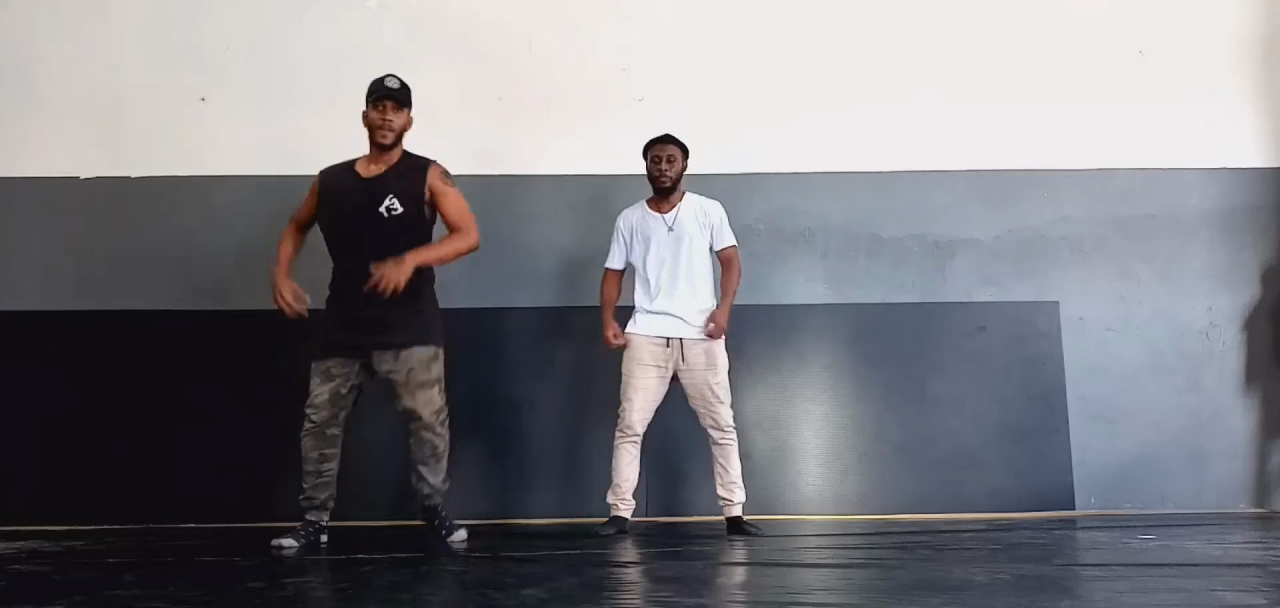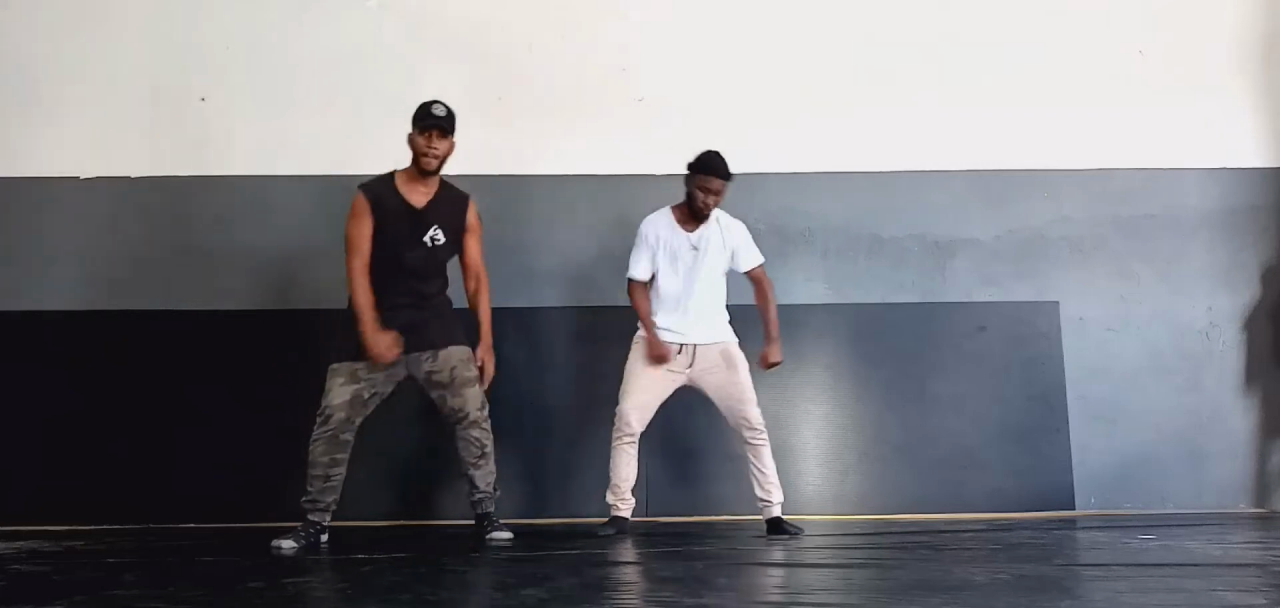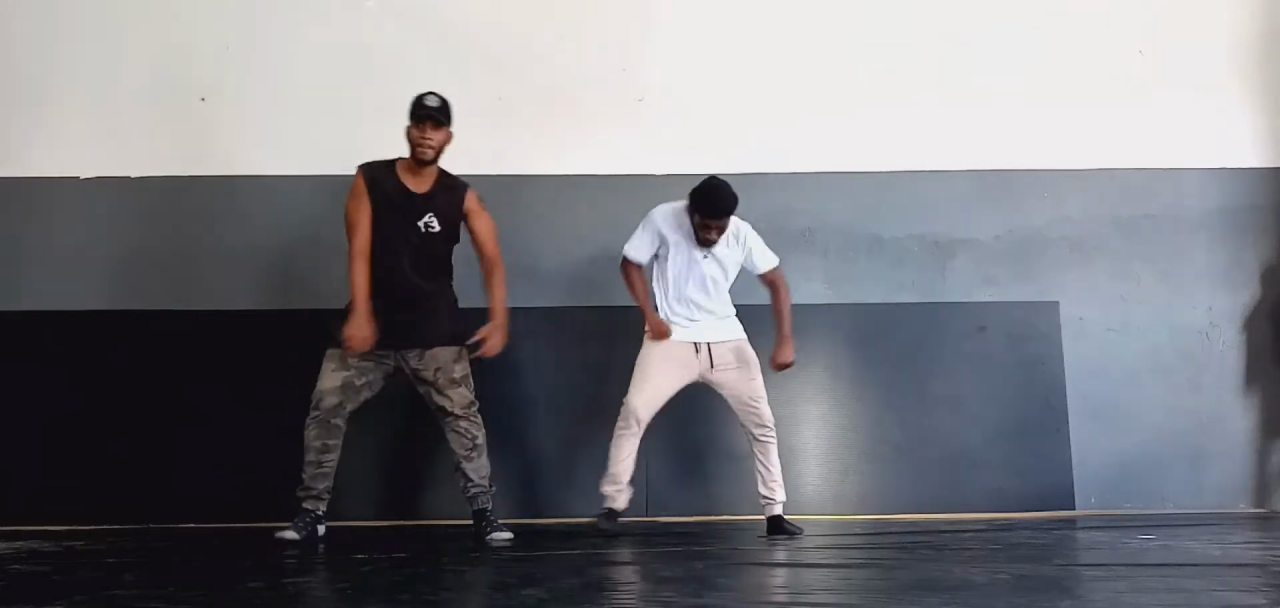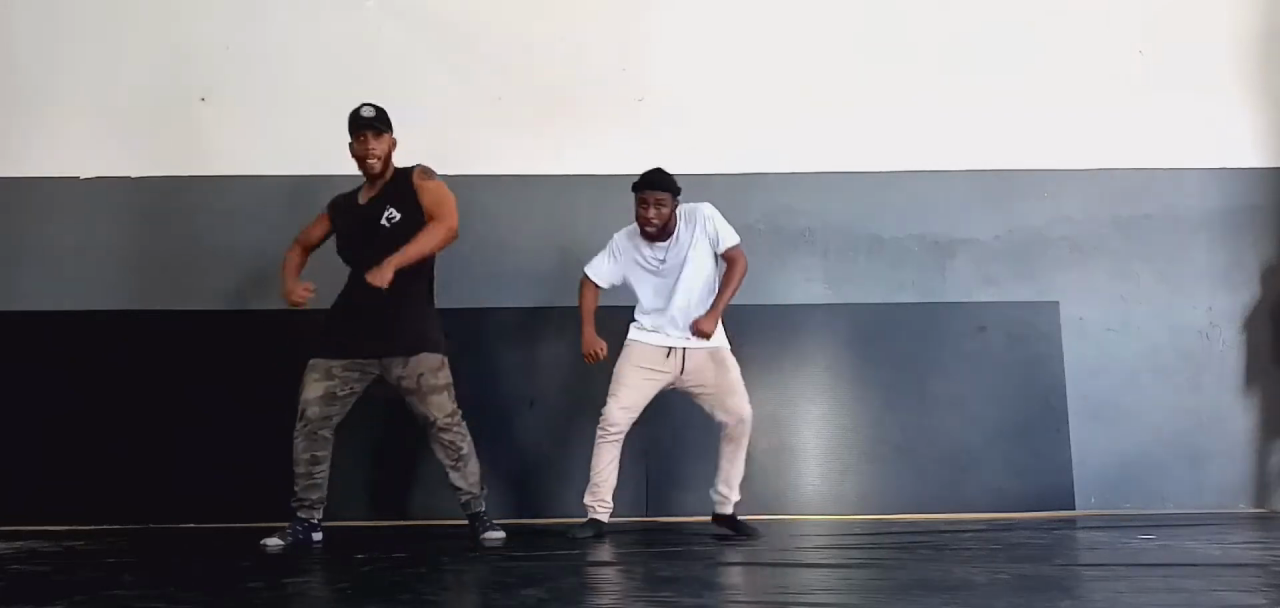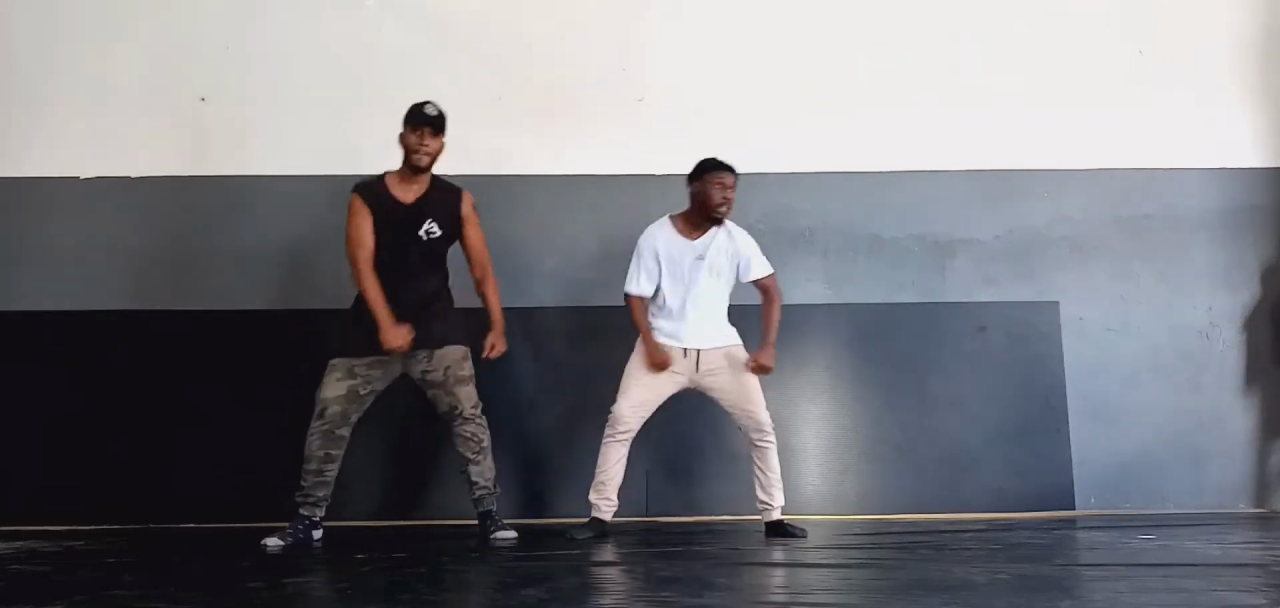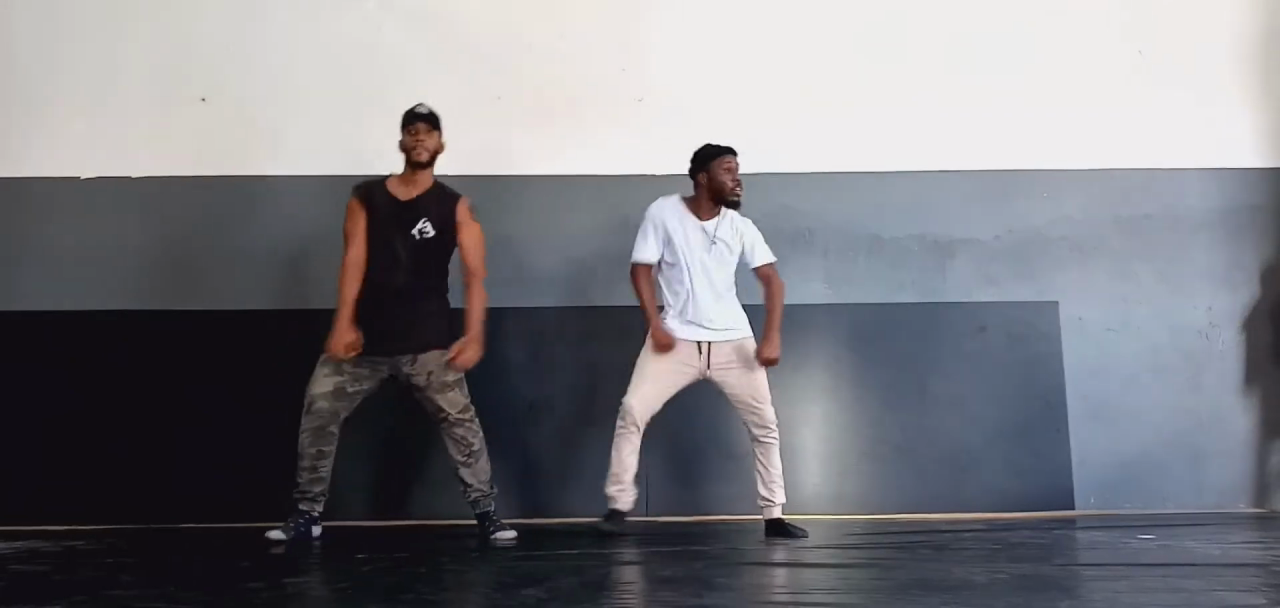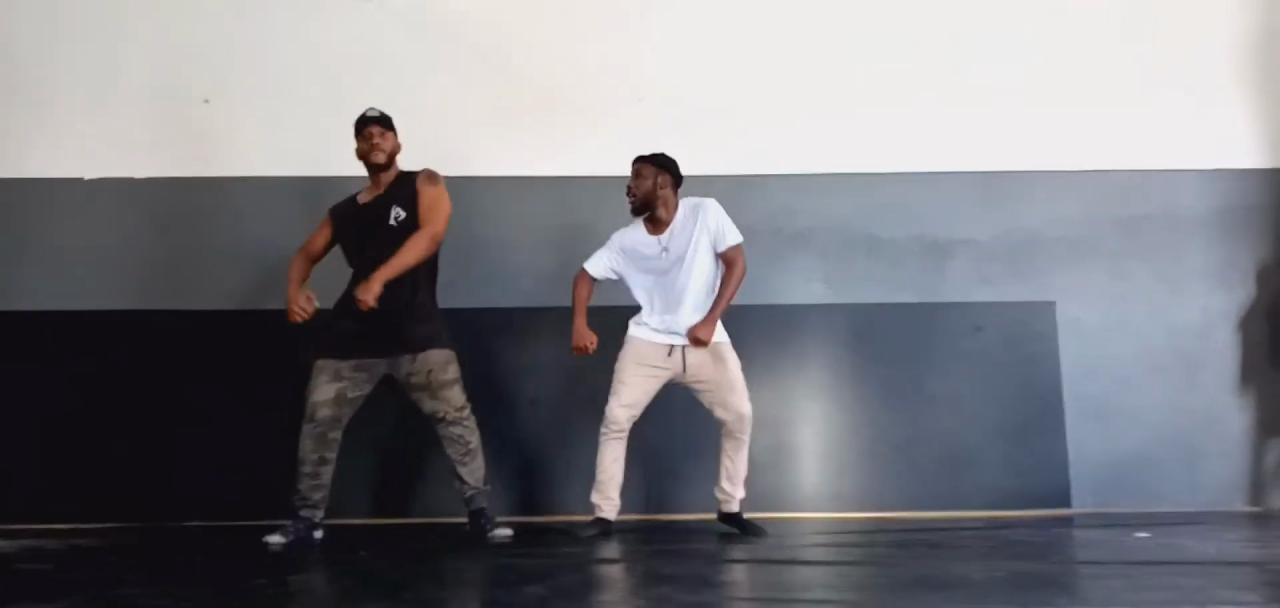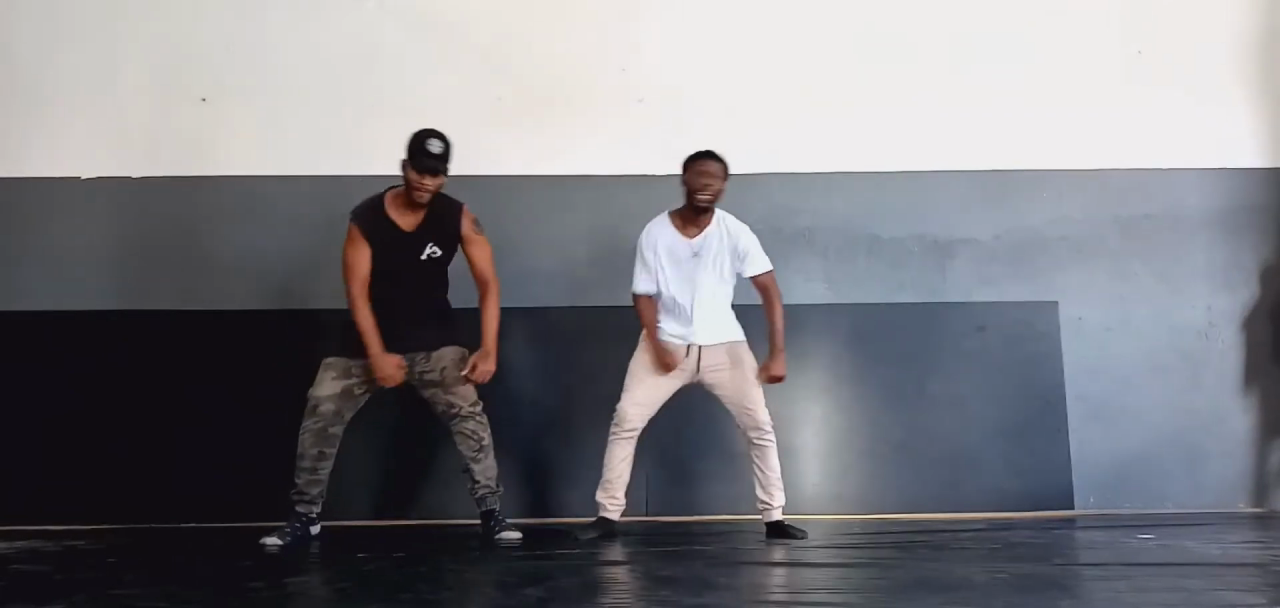
dt=0.4s
person 1, frame 1
left shoulder: (428, 174)
right shoulder: (331, 180)
left elbow: (468, 234)
right elbow: (295, 228)
left wrist: (410, 259)
right wrist: (280, 273)
left hip: (408, 320)
right hip: (344, 322)
left knee: (426, 412)
right knee: (320, 419)
left ankle: (434, 508)
right ankle: (314, 522)
person 1, frame 2
left shoulder: (462, 207)
right shoulder: (371, 195)
left elbow: (476, 278)
right elbow: (357, 267)
left wrist: (486, 341)
right wrist: (370, 331)
left hip: (437, 329)
right hip: (377, 331)
left knee: (474, 415)
right knee: (333, 422)
left ankle: (486, 513)
right ankle: (315, 523)
person 1, frame 3
left shoulder: (460, 196)
right shoulder: (369, 179)
left elbow: (491, 258)
right elbow: (359, 247)
left wrist: (498, 317)
right wrist: (359, 314)
left hip: (434, 323)
right hip: (374, 319)
left knee: (462, 413)
right knee: (326, 407)
left ankle: (483, 511)
right ankle: (311, 513)
person 1, frame 4
left shoulder: (419, 181)
right shoulder: (341, 206)
left elbow: (448, 225)
right elbow: (301, 244)
left wrist: (391, 264)
right wrist: (290, 279)
left hip: (412, 331)
right hip: (349, 333)
left knee: (445, 421)
right knee: (312, 419)
left ankle: (478, 513)
right ankle: (306, 521)
person 1, frame 5
left shoulder: (456, 200)
right shoulder: (366, 195)
left elbow: (481, 266)
right elbow: (362, 265)
left wrist: (497, 324)
right wrist: (384, 324)
left hip: (437, 329)
right hip: (377, 329)
left knee: (468, 415)
right knee: (329, 416)
left ankle: (488, 512)
right ankle: (308, 520)
person 1, frame 6
left shoulder: (454, 205)
right shoulder: (366, 196)
left elbow: (475, 273)
right elbow: (354, 260)
left wrist: (474, 335)
right wrist: (342, 323)
left hip: (426, 331)
right hip: (369, 326)
left knee: (459, 419)
right knee: (319, 412)
left ankle: (485, 512)
right ankle: (307, 515)
person 1, frame 7
left shoulder: (425, 184)
right shoulder: (343, 212)
left elbow: (431, 234)
right elbow: (307, 253)
left wrist: (378, 279)
right wrist: (295, 288)
left hip: (417, 332)
right hip: (354, 334)
left knee: (454, 416)
right knee: (320, 419)
left ankle: (479, 511)
right ankle: (308, 519)
person 1, frame 8
left shoulder: (457, 217)
right shoulder: (366, 218)
left elbow: (488, 284)
right elbow: (357, 290)
left wrist: (489, 349)
right wrist: (376, 355)
left hip: (433, 339)
right hip: (373, 336)
left knee: (469, 414)
right knee: (320, 414)
left ankle: (491, 513)
right ankle: (305, 517)
person 2, frame 1
left shoulder: (708, 210)
right shoulder: (629, 219)
left elbow: (731, 262)
right elbow: (613, 273)
left wrist: (723, 308)
right wrist: (608, 319)
left hip: (700, 336)
right hip: (647, 336)
left knee: (721, 425)
right knee: (630, 423)
left ankle: (733, 513)
right ankle: (620, 512)
person 2, frame 2
left shoulder: (731, 230)
right shoulder: (654, 226)
left elbow: (760, 281)
right elbow: (637, 285)
left wrist: (773, 339)
right wrist: (650, 337)
left hip: (715, 345)
right hip: (662, 343)
left knee: (752, 425)
right knee: (627, 421)
left ankle: (773, 514)
right ankle: (620, 513)
person 2, frame 3
left shoulder: (741, 235)
right shoulder: (663, 219)
left elbow: (776, 281)
right elbow: (631, 264)
left wrist: (785, 339)
right wrist: (650, 315)
left hip: (724, 340)
right hip: (669, 338)
left knee: (761, 421)
right knee: (634, 410)
left ankle: (774, 512)
right ankle: (614, 503)
person 2, frame 4
left shoulder: (703, 217)
right shoulder: (623, 242)
left elbow: (737, 261)
right elbow: (590, 282)
left wrist: (714, 314)
right wrist: (588, 333)
left hip: (702, 343)
right hip: (648, 345)
left knee: (738, 417)
right knee: (612, 422)
left ankle: (725, 509)
right ankle: (597, 515)
person 2, frame 5
left shoulder: (736, 239)
right shoulder: (655, 236)
left elbow: (770, 289)
right elbow: (636, 297)
left wrist: (767, 346)
right wrist: (649, 344)
left hip: (720, 348)
right hip: (665, 348)
left knee: (760, 425)
right knee: (621, 421)
left ankle: (773, 516)
right ankle: (600, 514)
person 2, frame 6
left shoulder: (741, 227)
right shoulder: (664, 212)
left elbow: (771, 279)
right elbow: (641, 269)
left wrist: (772, 336)
right wrist: (655, 325)
left hip: (731, 340)
right hip: (675, 338)
left knee: (764, 422)
right knee: (633, 410)
left ankle: (773, 515)
right ankle: (619, 505)
person 2, frame 7
left shoulder: (705, 212)
right shoulder: (626, 239)
left elbow: (736, 264)
right elbow: (586, 274)
left wrist: (710, 320)
right wrist: (579, 324)
left hip: (702, 340)
right hip: (648, 342)
left knee: (739, 416)
right knee: (615, 421)
left ankle: (730, 507)
right ankle: (604, 513)
person 2, frame 8
left shoulder: (735, 232)
right shoulder: (655, 233)
left elbow: (769, 290)
right elbow: (645, 296)
left wrist: (778, 352)
right wrist: (656, 344)
left hip: (722, 344)
right hip: (668, 344)
left knee: (759, 425)
right knee: (625, 420)
left ankle: (773, 518)
right ankle: (608, 515)
